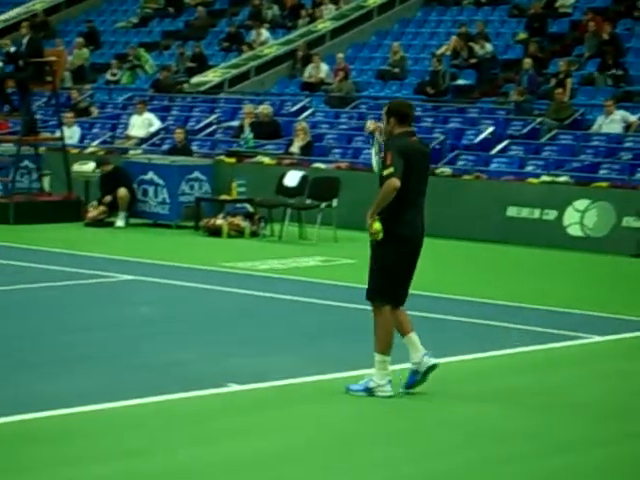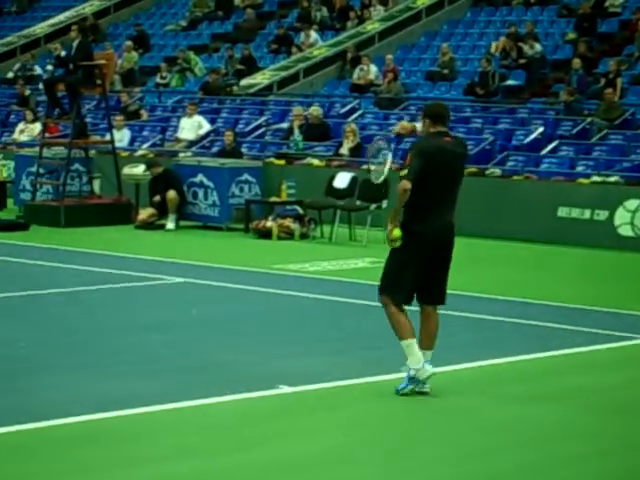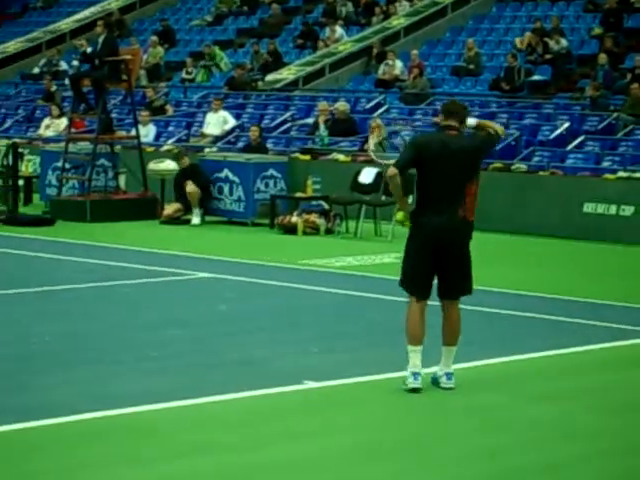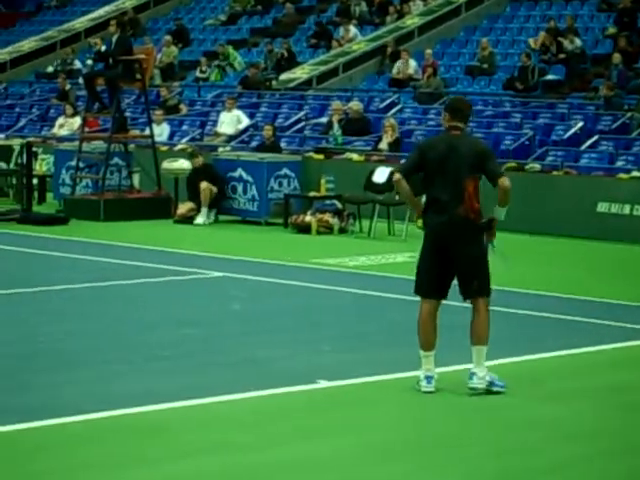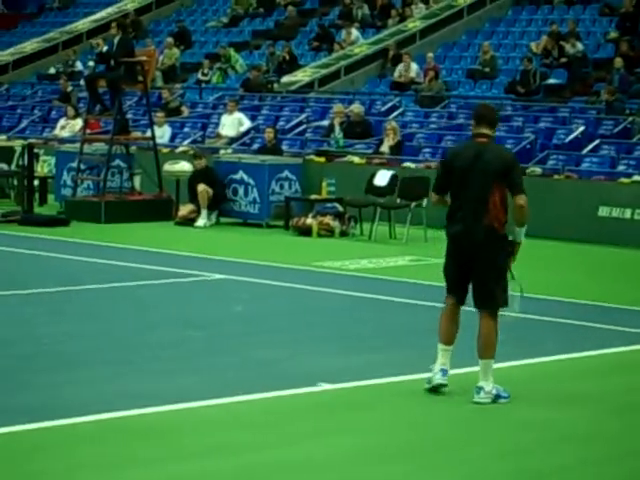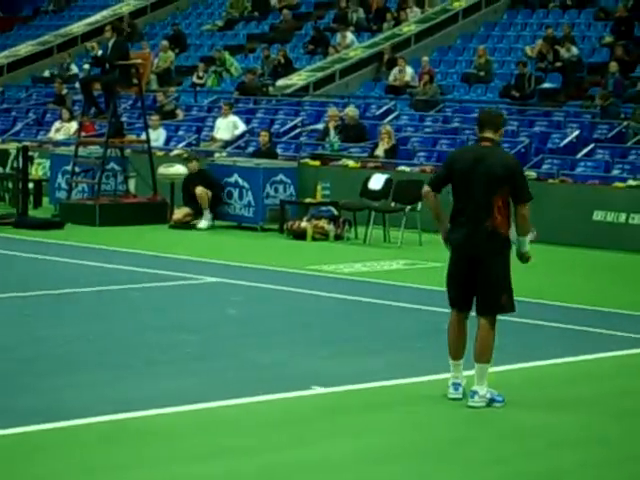
dt=0.4s
person 1, frame 1
left shoulder: (396, 147)
right shoulder: (421, 147)
left elbow: (393, 183)
left wrist: (373, 212)
right wrist: (382, 130)
left hip: (393, 233)
right hip: (413, 233)
left knee: (381, 303)
right knee: (393, 302)
left ankle: (381, 379)
right ankle: (420, 356)
person 1, frame 2
left shoulder: (421, 147)
right shoulder: (459, 147)
left elbow: (406, 186)
right elbow: (445, 135)
left wrist: (393, 218)
left hip: (415, 233)
right hip: (443, 234)
left knee: (391, 299)
right knee: (430, 304)
left ankle: (418, 362)
right ankle: (421, 373)
person 1, frame 3
left shoulder: (421, 143)
right shoulder: (474, 143)
left elbow: (392, 173)
right elbow: (498, 130)
left wrist: (401, 204)
right wrist: (471, 123)
left hip: (424, 228)
right hip: (457, 229)
left knee: (417, 300)
right knee: (451, 301)
left ankle: (414, 371)
right ankle: (446, 371)
person 1, frame 4
left shoulder: (428, 146)
right shoulder: (478, 148)
left elbow: (398, 179)
right elbow: (503, 185)
left wrist: (417, 209)
right wrist: (498, 216)
left hip: (435, 229)
right hip: (467, 230)
left knee: (429, 301)
right knee: (479, 300)
left ankle: (427, 374)
right ankle: (479, 372)
person 1, frame 5
left shoulder: (453, 154)
right shoulder: (505, 157)
left elbow: (436, 197)
right elbow: (520, 202)
right wrist: (518, 237)
left hip: (458, 237)
right hip: (490, 239)
left knee: (452, 301)
right knee: (487, 311)
left ankle: (441, 367)
right ankle: (485, 385)
person 1, frame 6
left shoulder: (457, 157)
right shoulder: (510, 163)
left elbow: (428, 191)
right elbow: (522, 211)
left wrist: (443, 226)
right wrist: (524, 245)
left hip: (461, 243)
right hip: (493, 246)
left knee: (458, 313)
right knee: (487, 317)
left ankle: (456, 381)
right ankle: (479, 389)
